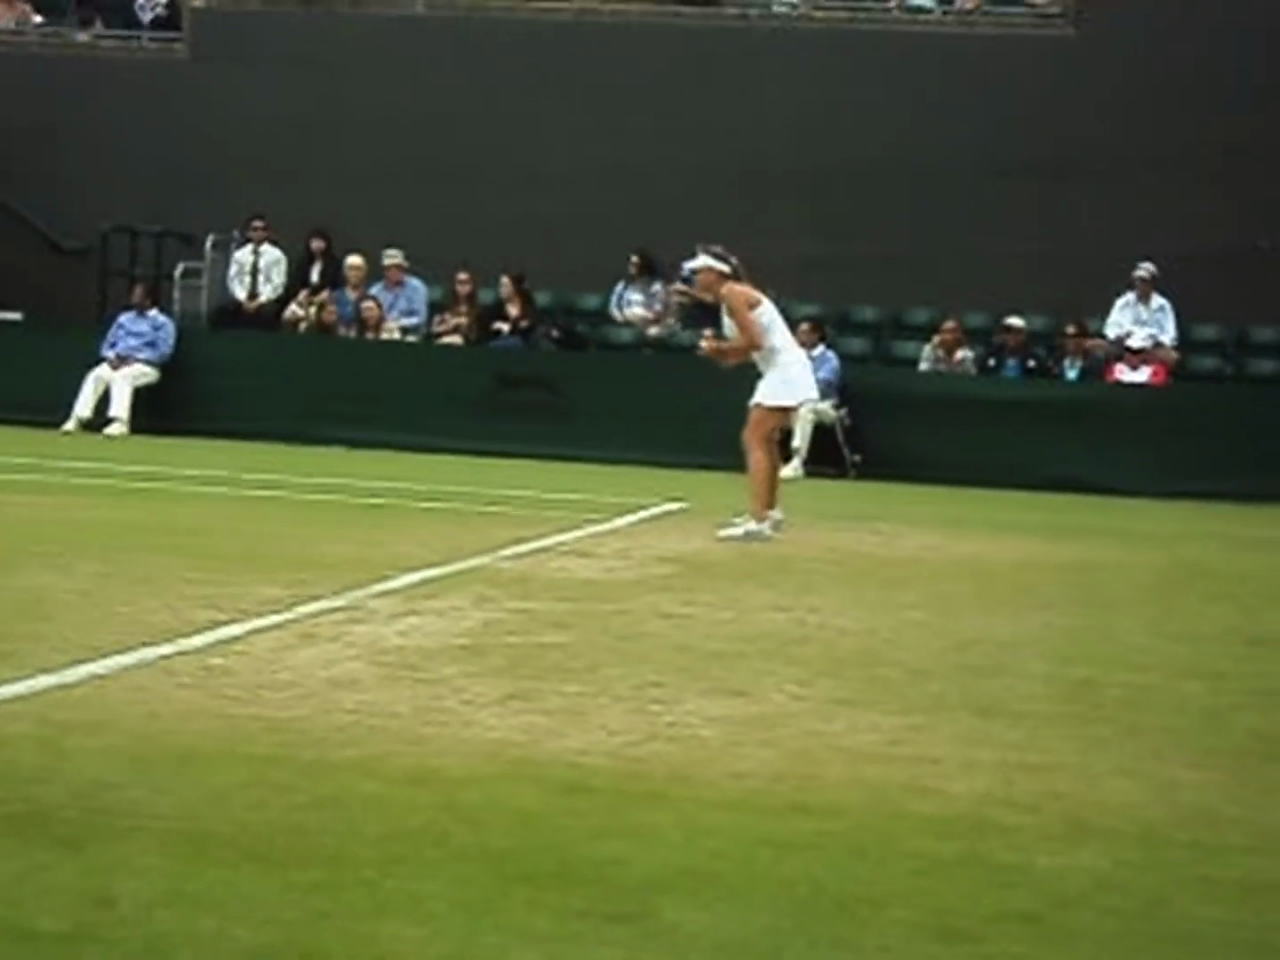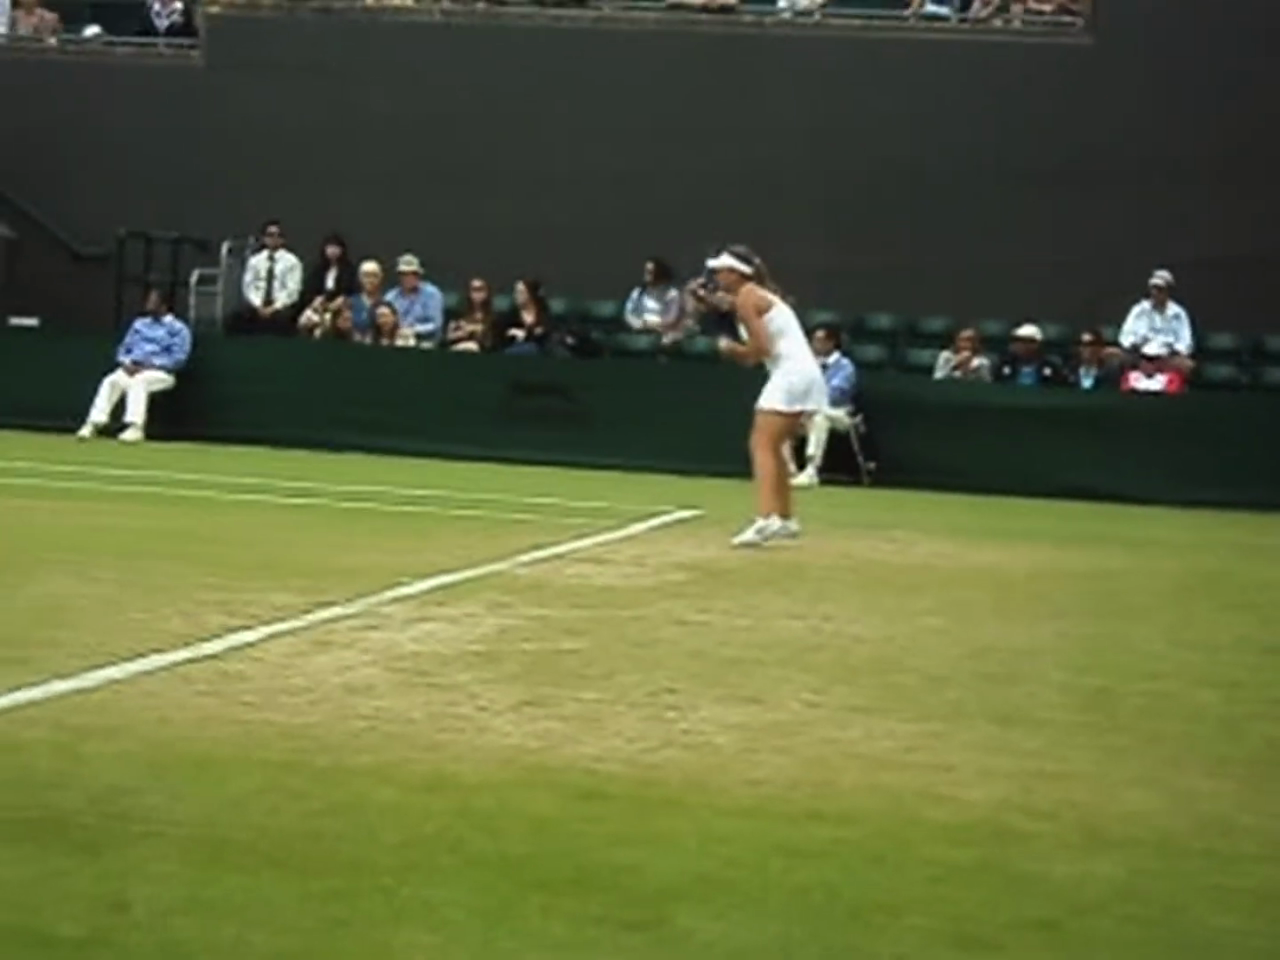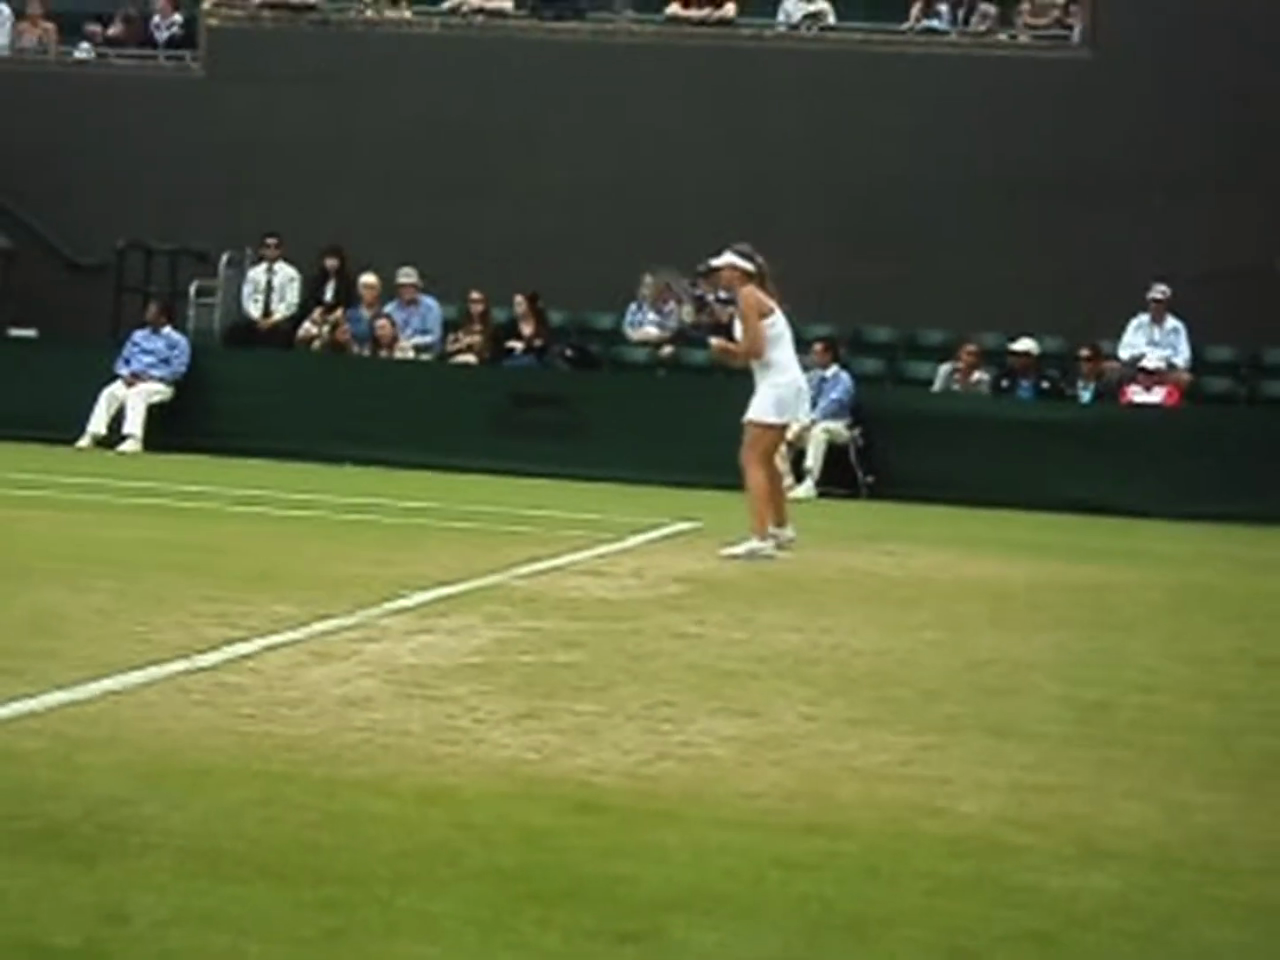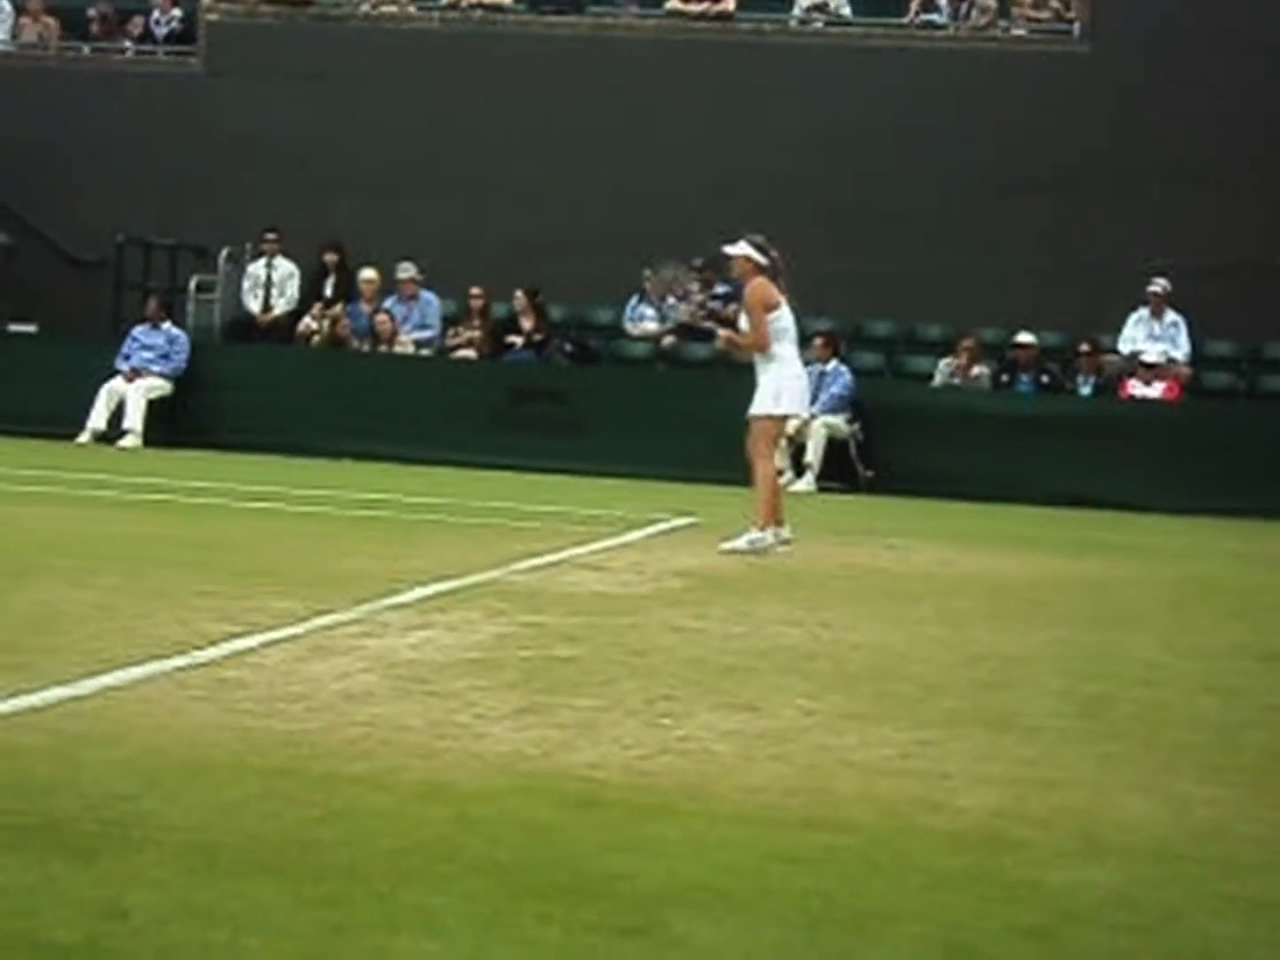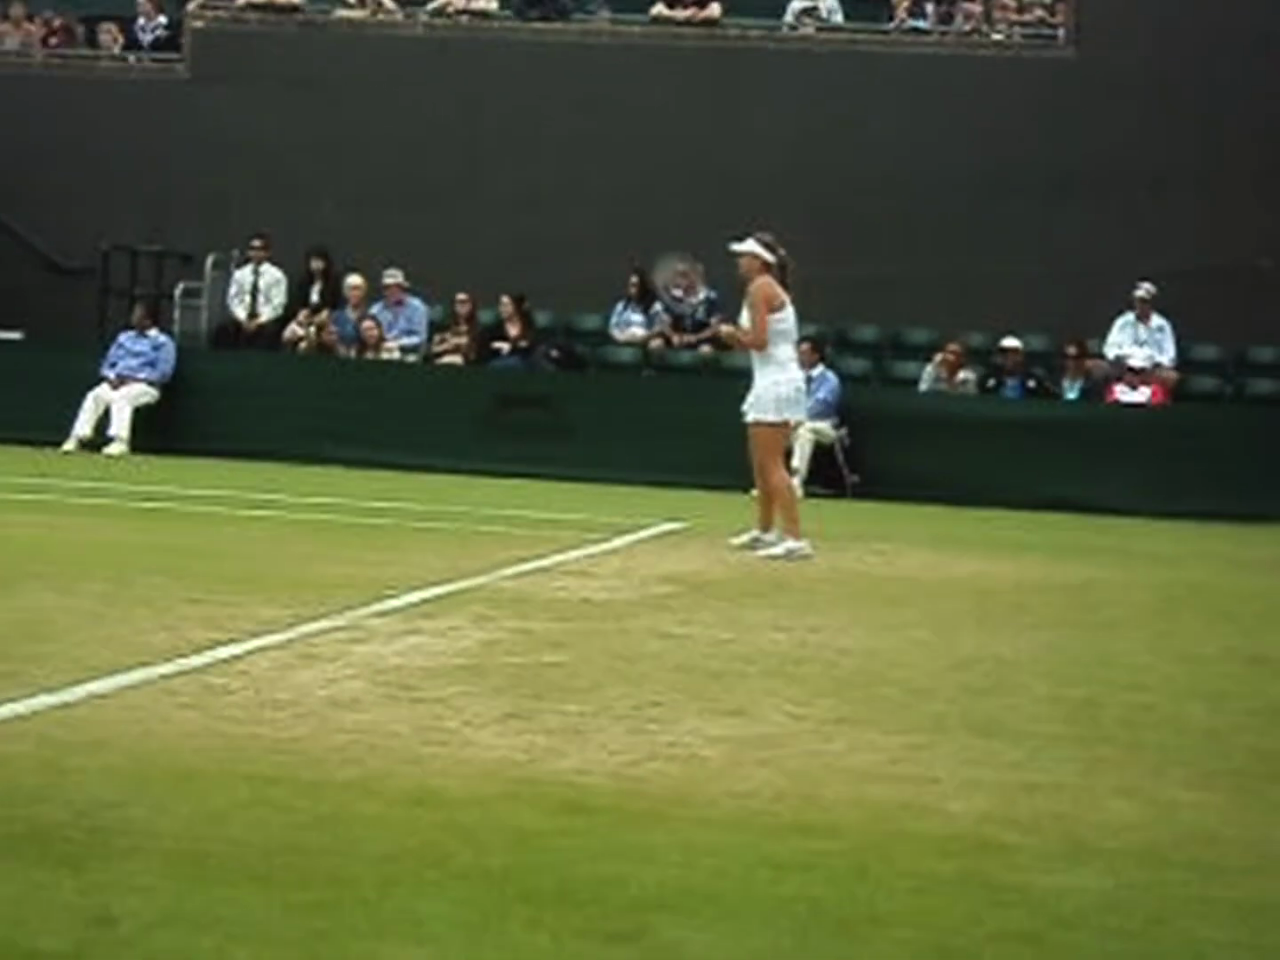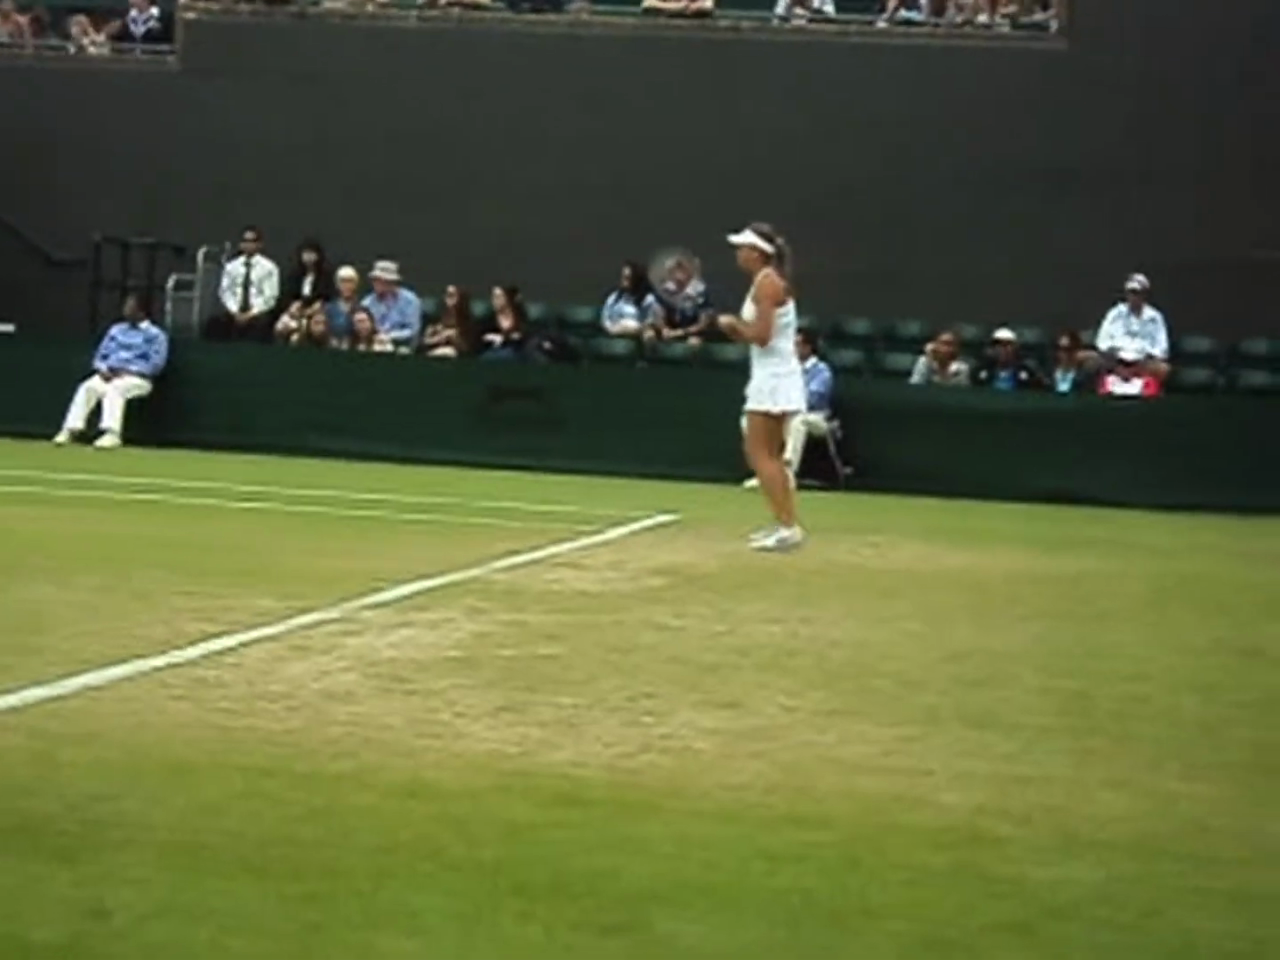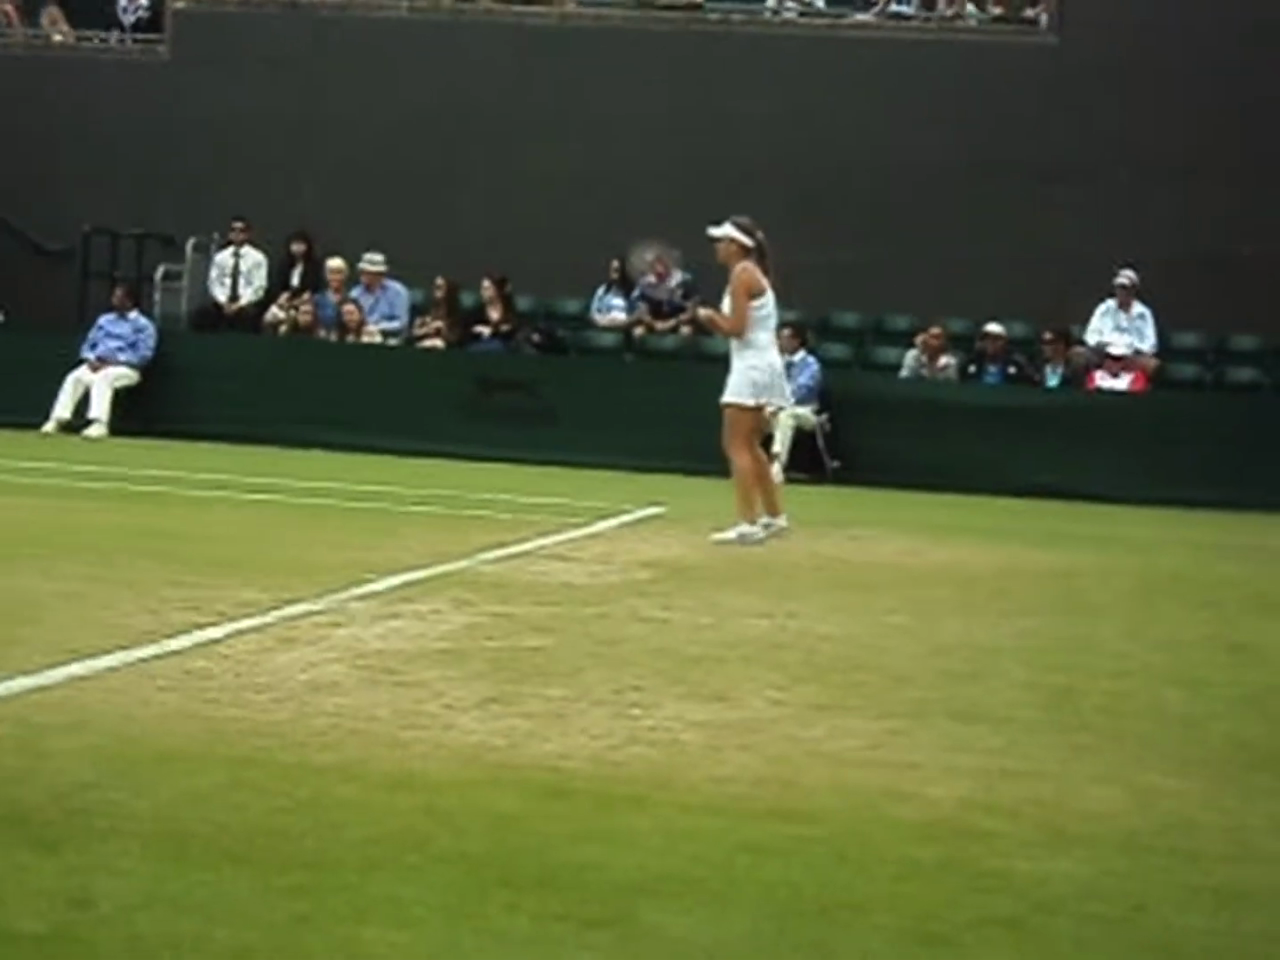
dt=0.4s
person 1, frame 1
left shoulder: (732, 294)
right shoulder: (731, 295)
left elbow: (754, 341)
left wrist: (720, 348)
right wrist: (723, 353)
left hip: (784, 370)
right hip: (784, 370)
left knee: (753, 440)
right knee: (764, 439)
left ankle: (758, 522)
right ankle: (769, 511)
person 1, frame 2
left shoulder: (745, 297)
right shoulder: (759, 295)
left elbow: (762, 347)
left wrist: (735, 350)
right wrist: (741, 353)
left hip: (791, 376)
right hip: (802, 374)
left knee: (760, 445)
right knee: (772, 446)
left ankle: (766, 520)
right ankle: (785, 519)
person 1, frame 3
left shoulder: (747, 296)
right shoulder: (756, 296)
left elbow: (755, 349)
left wrist: (726, 347)
right wrist: (730, 351)
left hip: (777, 386)
right hip: (783, 385)
left knee: (751, 460)
right knee: (763, 459)
left ankle: (759, 540)
right ankle: (781, 528)
person 1, frame 4
left shoulder: (755, 289)
right shoulder: (768, 290)
left elbow: (760, 343)
left wrist: (732, 337)
right wrist: (735, 342)
left hip: (779, 381)
right hip: (780, 379)
left knee: (760, 453)
right knee: (761, 453)
left ankle: (760, 531)
right ankle: (778, 527)
person 1, frame 5
left shoulder: (760, 287)
right shoulder: (772, 290)
left elbow: (759, 340)
left wrist: (733, 333)
right wrist: (737, 337)
left hip: (775, 384)
right hip: (775, 382)
left knee: (771, 463)
right knee: (761, 460)
left ankle: (796, 540)
right ankle: (764, 531)
person 1, frame 6
left shoulder: (765, 281)
right shoulder: (769, 280)
left elbow: (761, 336)
left wrist: (733, 324)
right wrist: (737, 328)
left hip: (774, 376)
right hip: (773, 375)
left knee: (757, 452)
right knee: (768, 453)
left ankle: (788, 528)
right ankle: (786, 525)
person 1, frame 7
left shoulder: (741, 273)
right shoulder: (752, 273)
left elbow: (736, 329)
left wrist: (710, 317)
right wrist: (714, 321)
left hip: (752, 368)
right hip: (759, 366)
left knee: (736, 444)
right knee: (748, 444)
left ankle: (749, 524)
right ankle: (773, 516)
